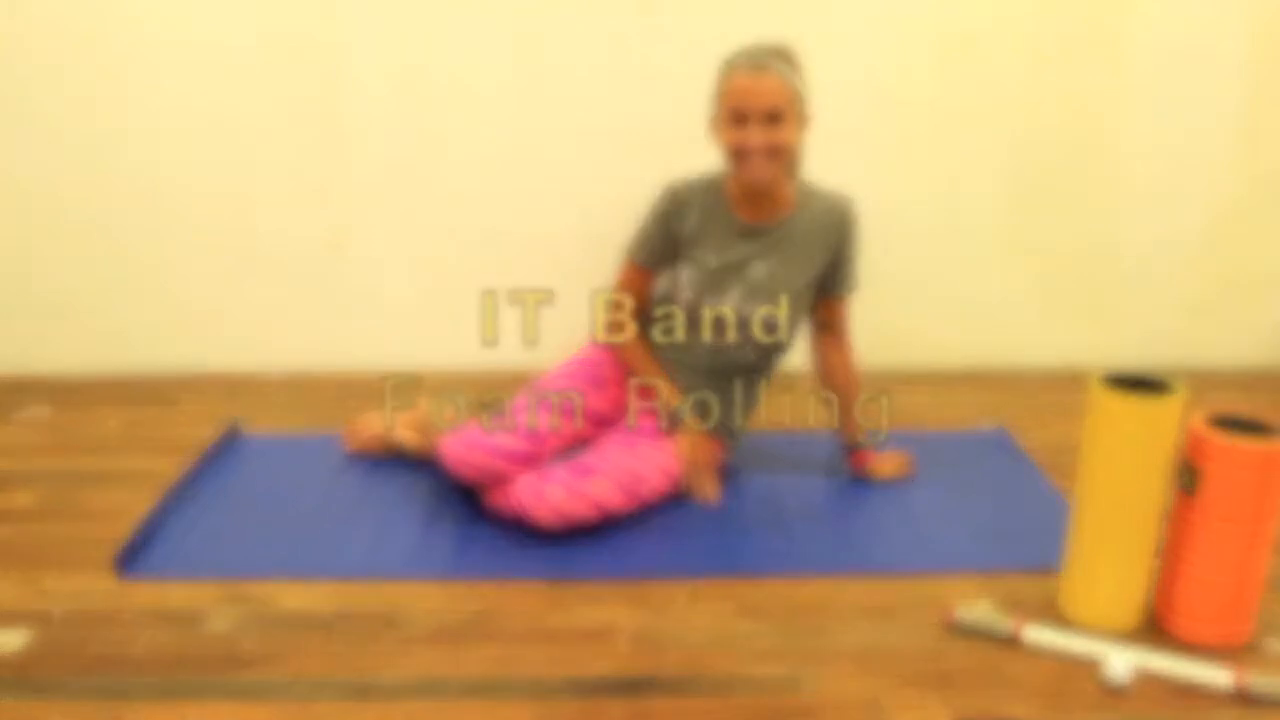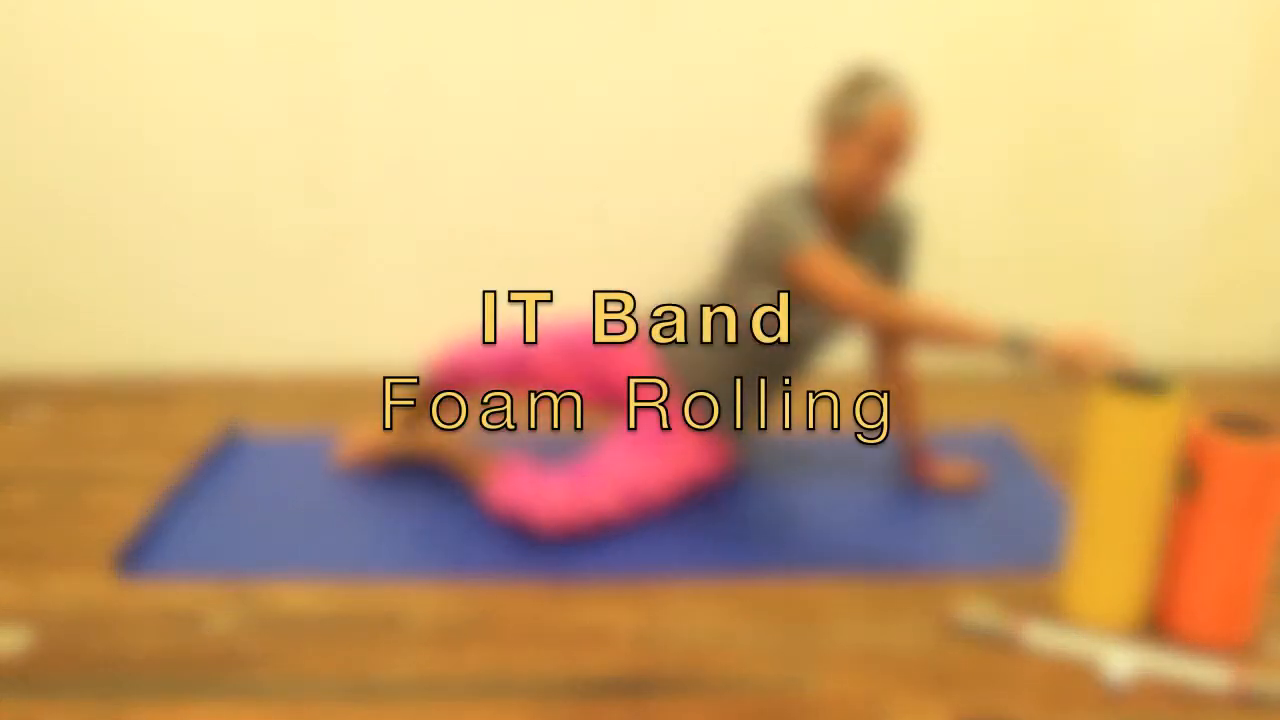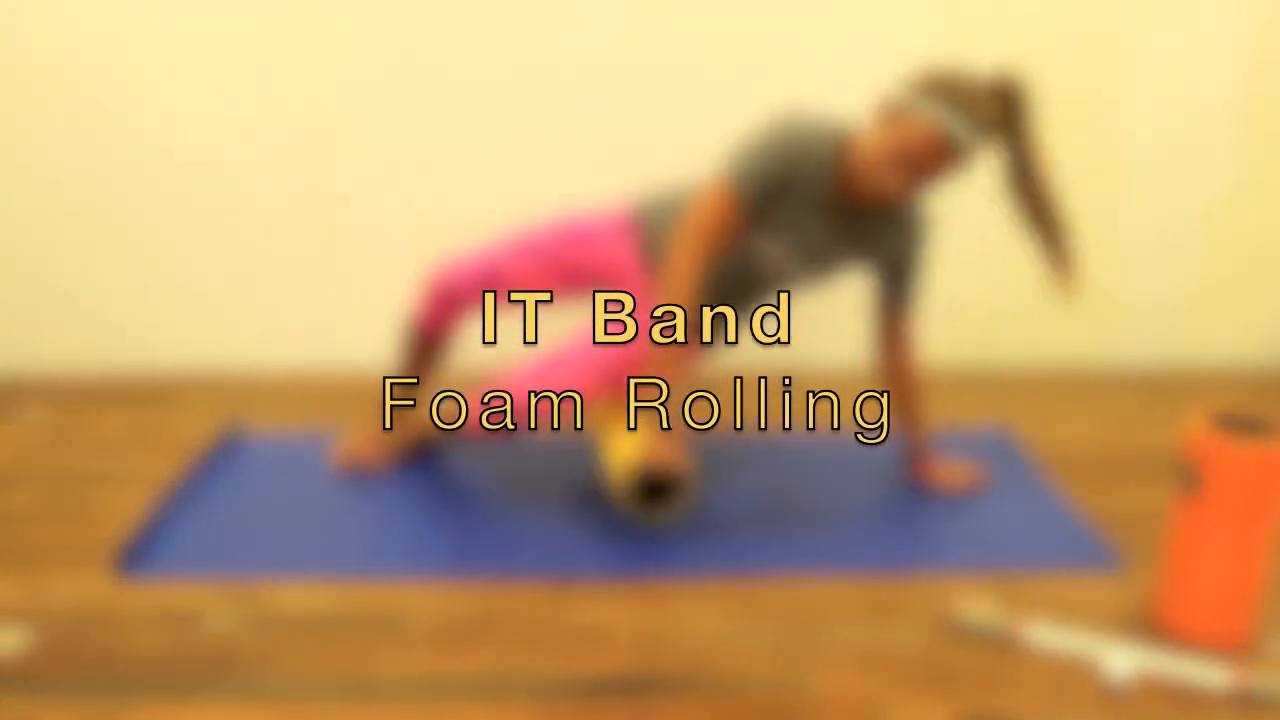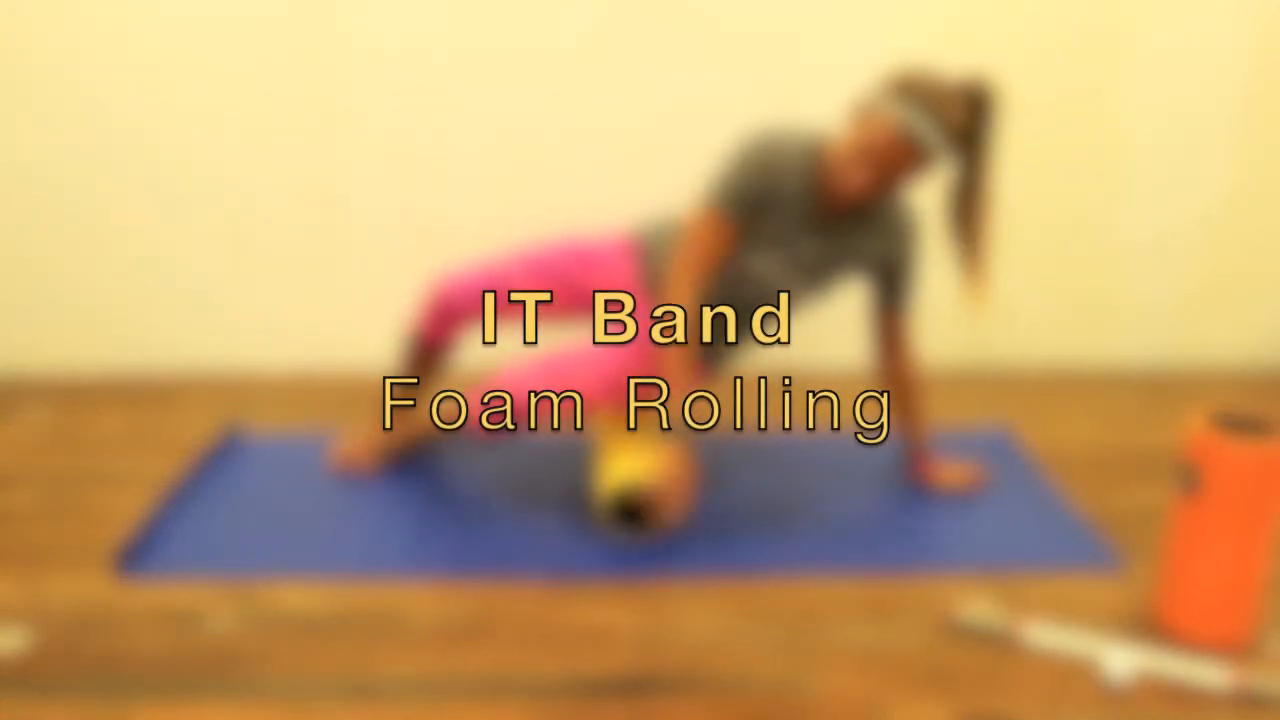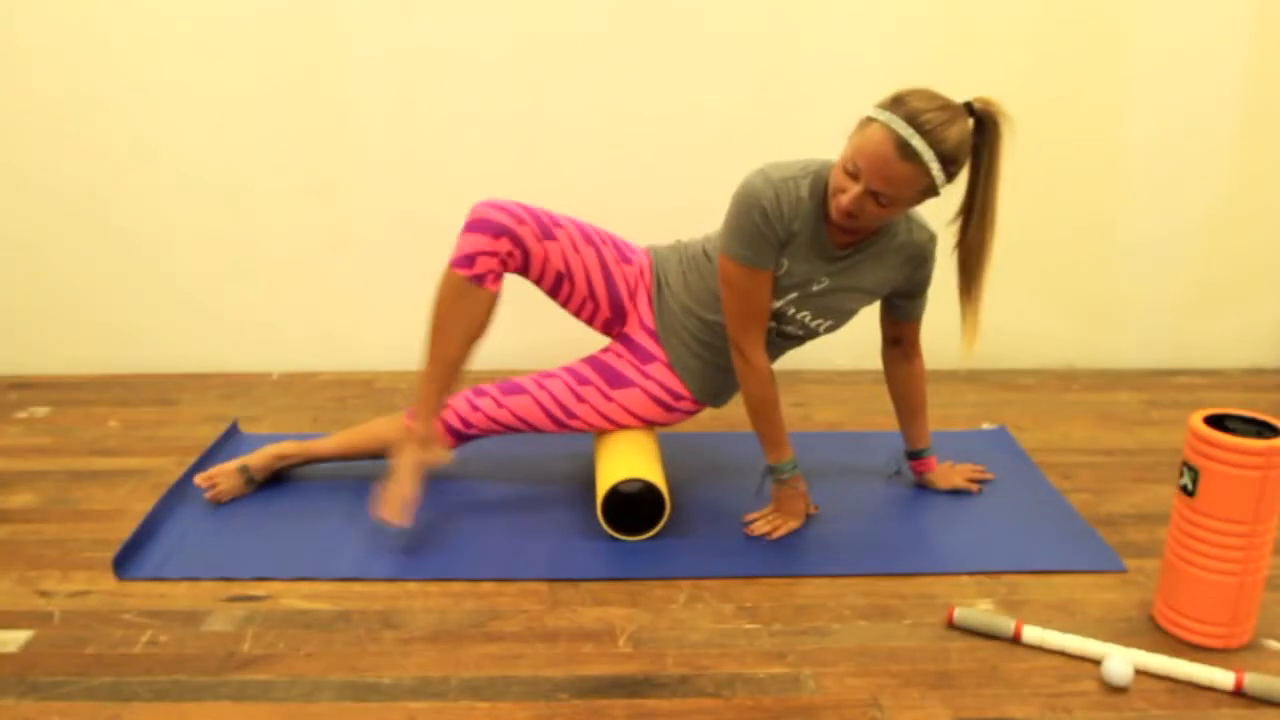
dt=1s
person 1, frame 1
left shoulder: (830, 221)
right shoulder: (682, 203)
left elbow: (830, 337)
right elbow: (619, 321)
left wrist: (858, 449)
right wrist: (682, 412)
left hip: (702, 419)
right hip: (626, 369)
left knee: (546, 502)
right knee: (486, 461)
left ankle: (430, 440)
right ankle: (428, 423)
person 1, frame 2
left shoulder: (890, 230)
right shoulder: (784, 210)
left elbow: (891, 349)
right elbow: (870, 309)
left wrist: (918, 458)
right wrist: (1028, 342)
left hip: (703, 429)
right hip: (652, 356)
left knee: (546, 507)
right knee: (472, 363)
left ankle: (441, 450)
right ankle: (413, 427)
person 1, frame 3
left shoulder: (897, 229)
right shoulder: (793, 143)
left elbow: (895, 349)
right elbow: (682, 260)
left wrist: (920, 458)
left hip: (665, 312)
right hip: (632, 242)
left knee: (516, 402)
right knee: (454, 287)
left ankle: (416, 431)
right ankle: (399, 408)
person 1, frame 4
left shoulder: (888, 234)
right shoulder: (770, 159)
left elbow: (894, 350)
right elbow: (682, 287)
left wrist: (920, 458)
left hip: (686, 339)
right hip: (638, 267)
left knee: (501, 401)
right knee: (453, 298)
left ankle: (407, 435)
right ankle: (398, 417)
person 1, frame 5
left shoulder: (909, 252)
right shoulder: (771, 196)
left elbow: (903, 355)
right elbow: (750, 350)
left wrist: (923, 461)
right wrist: (787, 474)
left hip: (675, 377)
right hip: (642, 289)
left knee: (479, 413)
right knee: (496, 224)
left ankle: (290, 456)
right ankle: (418, 433)
